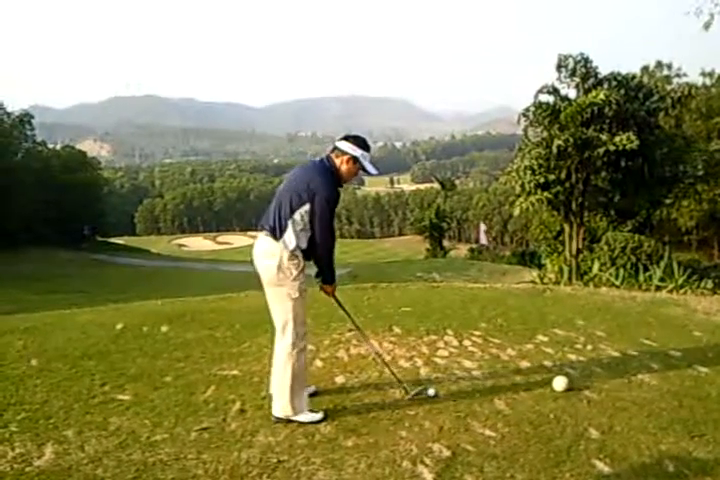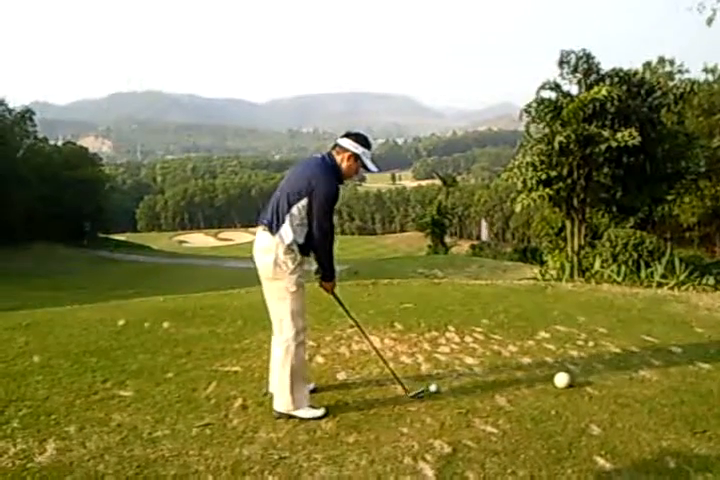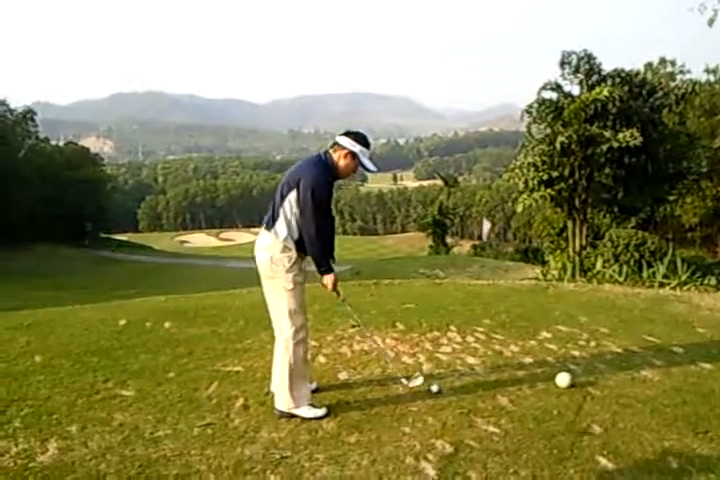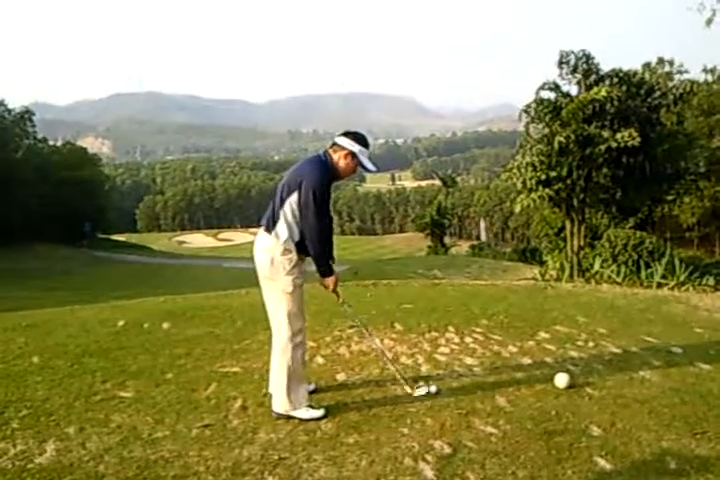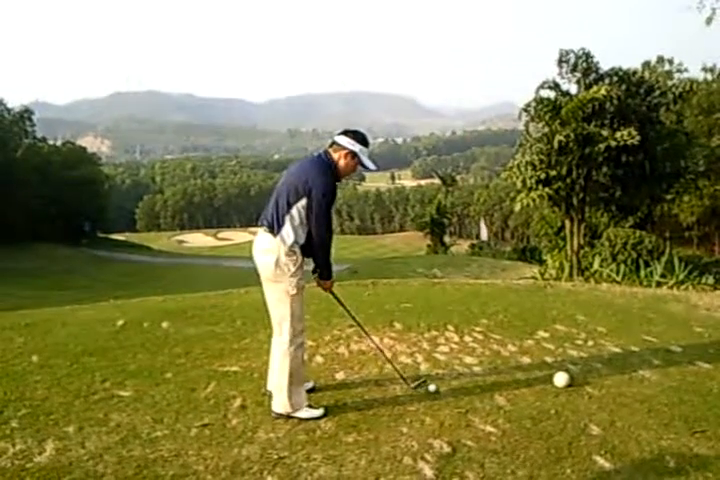
dt=0.3s
person 1, frame 1
left shoulder: (311, 170)
right shoulder: (325, 186)
right elbow: (323, 236)
left wrist: (323, 272)
right wrist: (328, 278)
left hip: (270, 248)
right hip: (282, 257)
left knee: (289, 328)
right knee: (293, 333)
left ankle: (286, 386)
right ankle: (288, 407)
person 1, frame 2
left shoulder: (314, 167)
right shoulder: (325, 181)
right elbow: (321, 232)
left wrist: (323, 269)
right wrist: (327, 274)
left hip: (274, 246)
right hip: (280, 252)
left knee: (287, 323)
right knee: (292, 328)
left ankle: (283, 383)
right ankle: (289, 402)
person 1, frame 3
left shoulder: (318, 171)
right shoulder: (315, 175)
left elbow: (324, 222)
right elbow: (311, 227)
left wrist: (328, 263)
right wrist: (325, 270)
left hip: (286, 250)
right hip: (279, 252)
left knee: (295, 322)
right knee: (291, 327)
left ankle: (286, 382)
right ankle: (290, 400)
person 1, frame 4
left shoulder: (315, 169)
right shoulder: (316, 175)
left elbow: (321, 224)
right elbow: (313, 228)
left wrist: (328, 264)
right wrist: (326, 271)
left hip: (281, 250)
right hip: (279, 253)
left knee: (290, 324)
right knee: (289, 329)
left ankle: (284, 383)
right ankle: (288, 402)
person 1, frame 5
left shoulder: (310, 166)
right shoulder: (322, 179)
right elbow: (320, 231)
left wrist: (320, 267)
right wrist: (325, 273)
left hip: (271, 245)
right hip: (280, 253)
left knee: (286, 324)
right knee: (290, 329)
left ankle: (282, 382)
right ankle: (287, 403)
